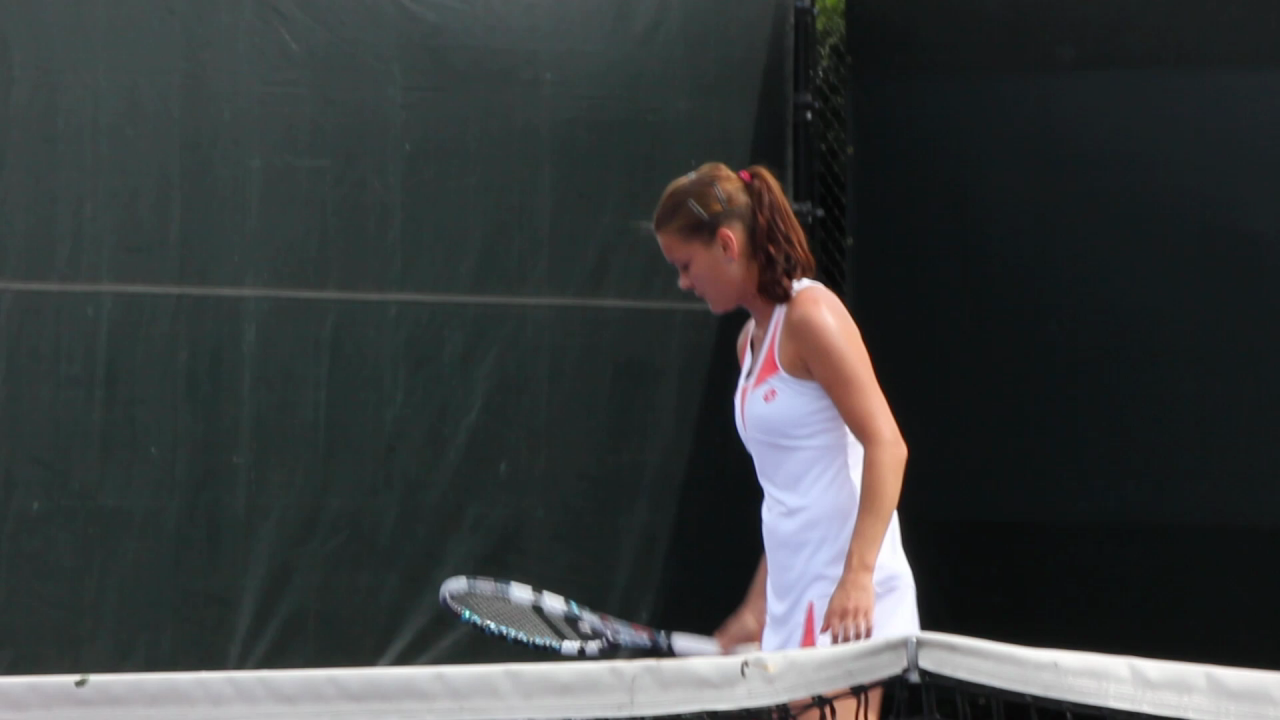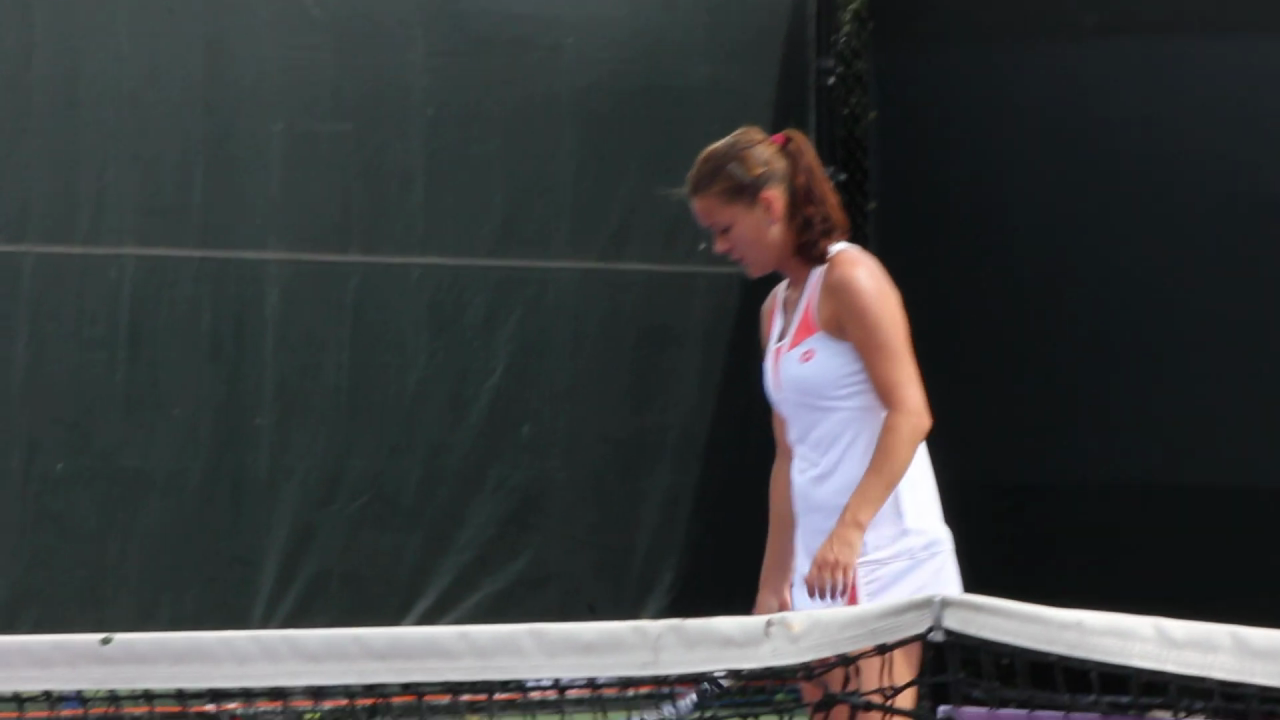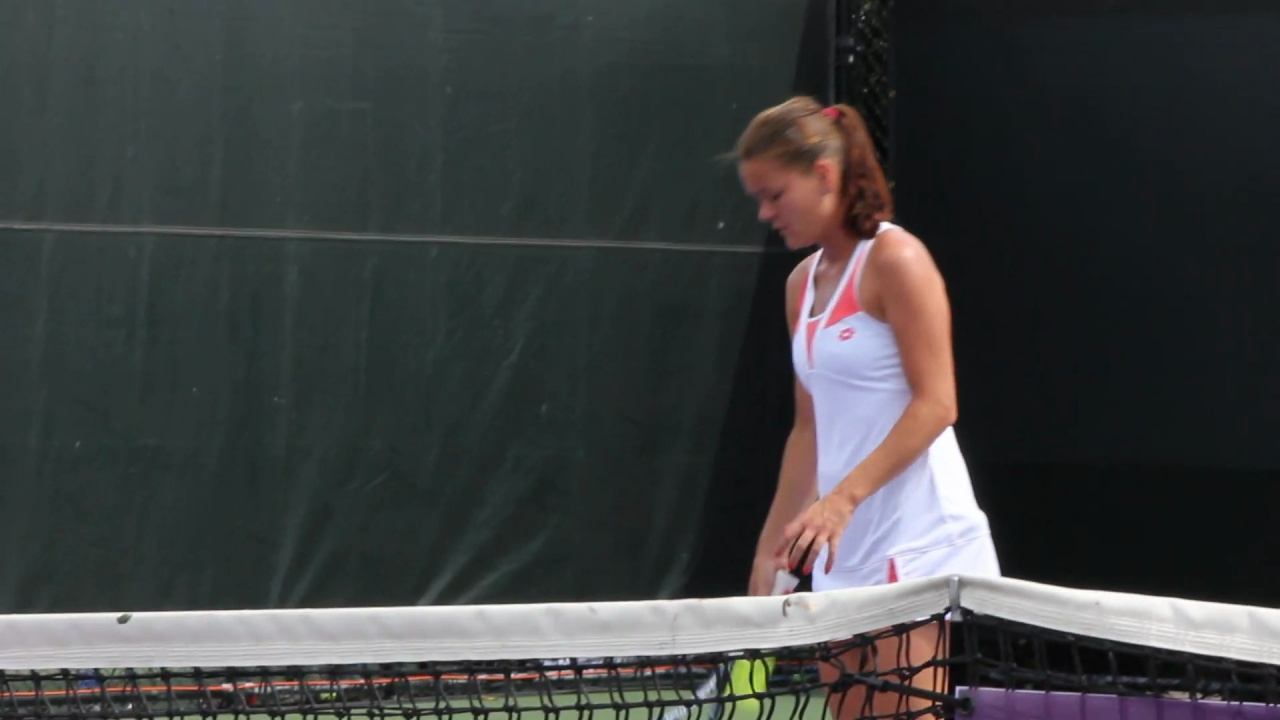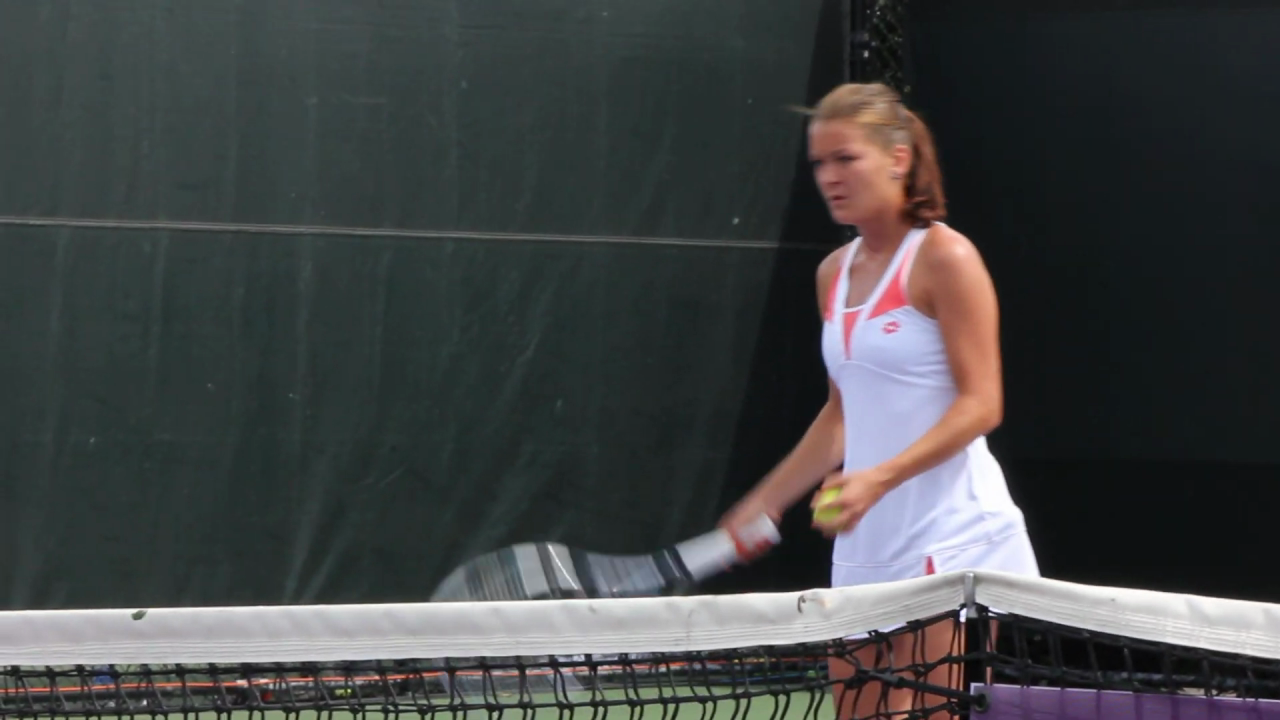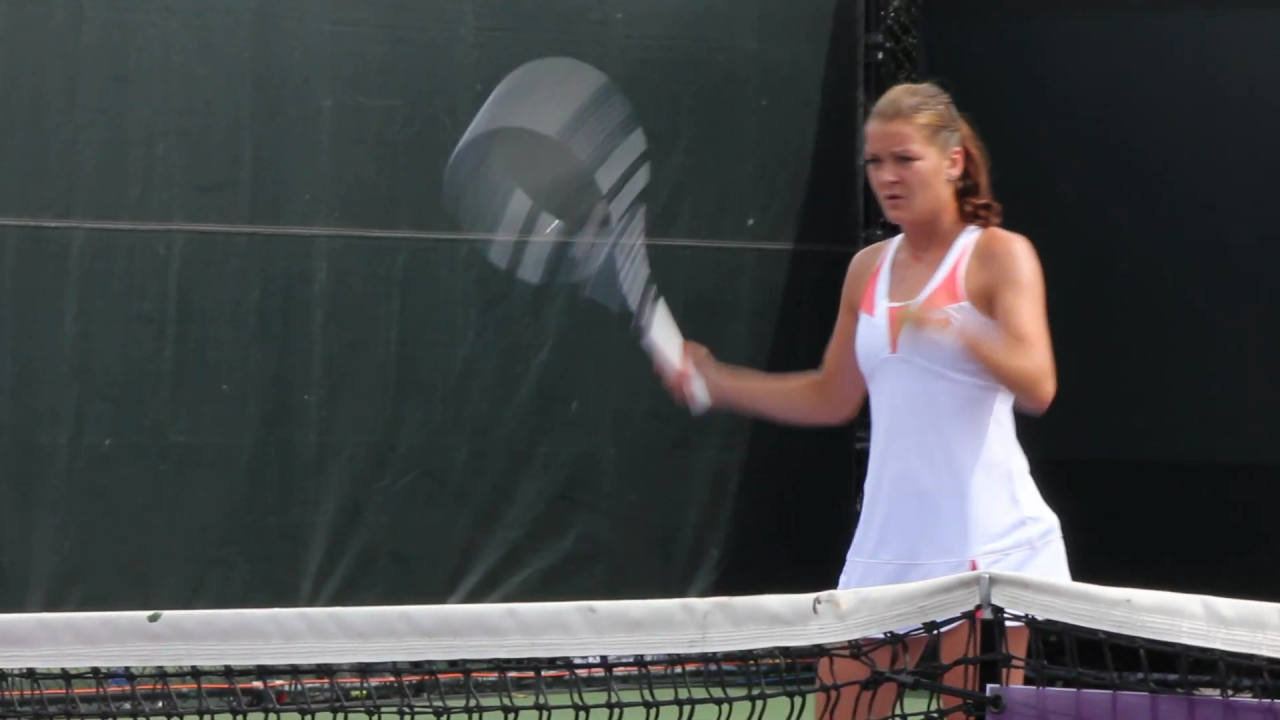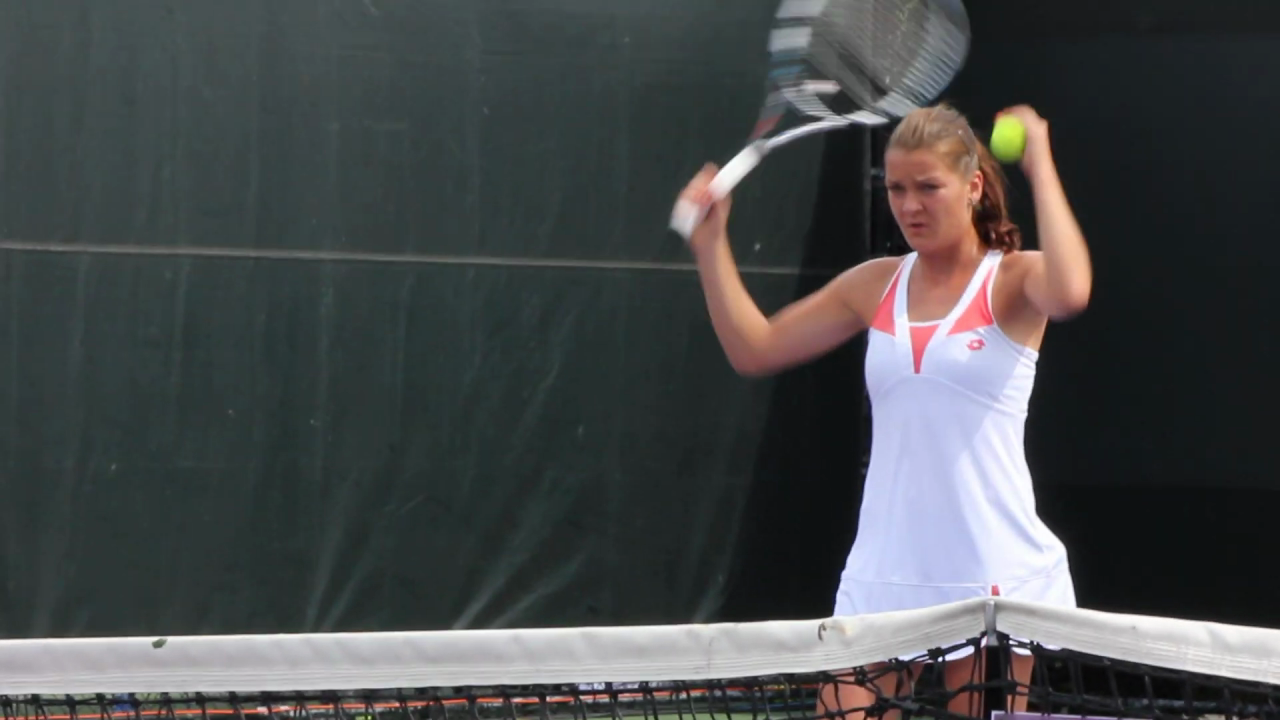
dt=0.2s
person 1, frame 1
left shoulder: (811, 315)
right shoulder: (752, 338)
left elbow: (885, 445)
left wrist: (856, 578)
right wrist: (757, 604)
left hip: (844, 598)
right hip: (794, 601)
person 1, frame 2
left shoulder: (851, 277)
right shoulder: (776, 306)
left elbow: (910, 414)
left wrist: (851, 526)
right wrist: (773, 584)
left hip: (882, 556)
right hip: (823, 562)
person 1, frame 3
left shoulder: (896, 259)
right shoulder: (802, 282)
left elbow: (935, 404)
left wrist: (842, 498)
right wrist: (770, 547)
left hip: (917, 541)
right hip: (844, 547)
person 1, frame 4
left shoulder: (947, 257)
right shoulder: (834, 273)
left elbow: (980, 404)
left wrist: (877, 475)
right wrist: (767, 500)
left hip: (953, 539)
right hip: (865, 545)
person 1, frame 5
left shoulder: (998, 255)
right shoulder: (868, 268)
left elbow: (1037, 386)
right elbow: (832, 400)
left wrist: (957, 331)
right wrist: (717, 383)
left hip: (984, 544)
right hip: (886, 543)
person 1, frame 6
left shoulder: (1013, 282)
right shoulder: (874, 283)
left elbow: (1070, 295)
right elbow: (753, 352)
left wrist: (1039, 169)
right wrist: (711, 234)
left hip: (992, 573)
right hip: (883, 572)
